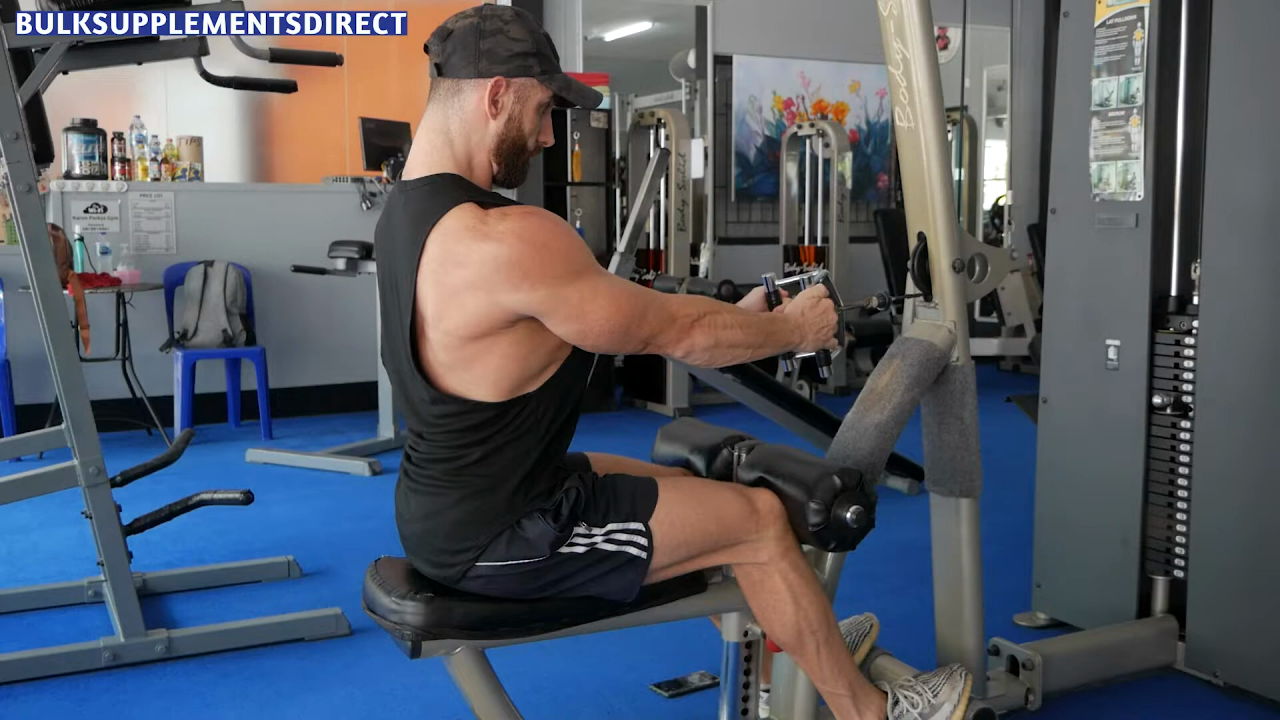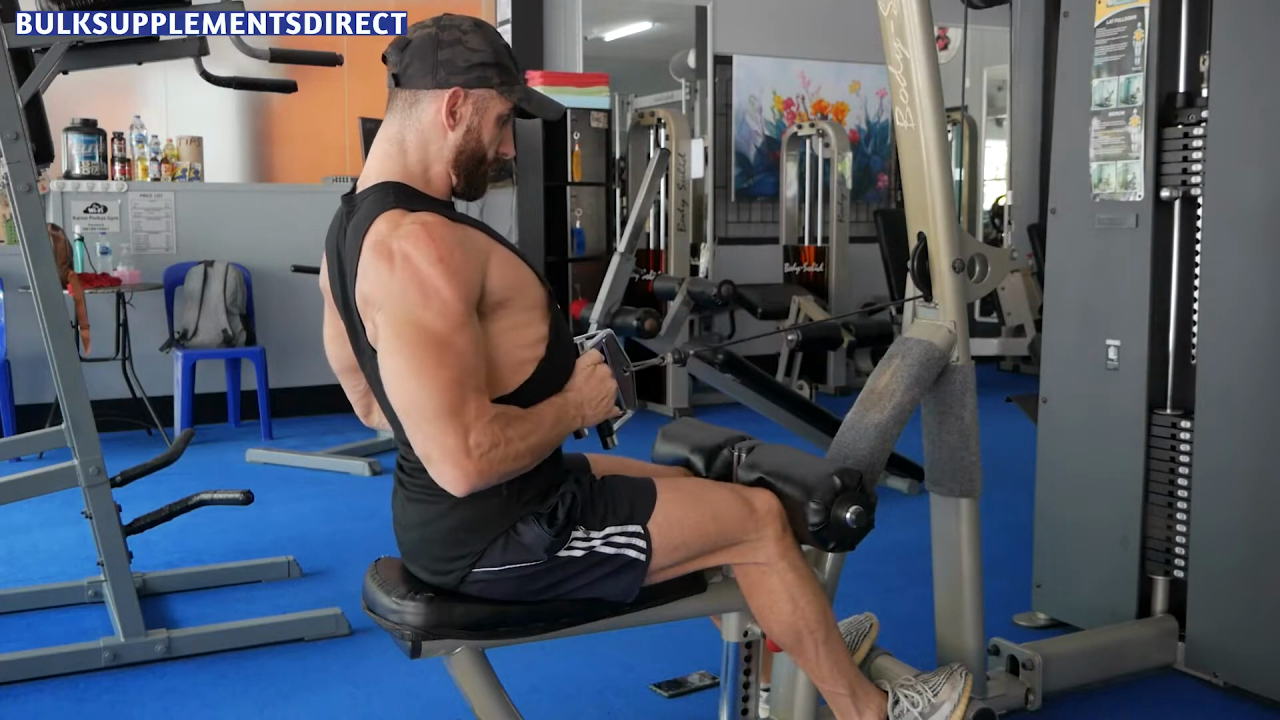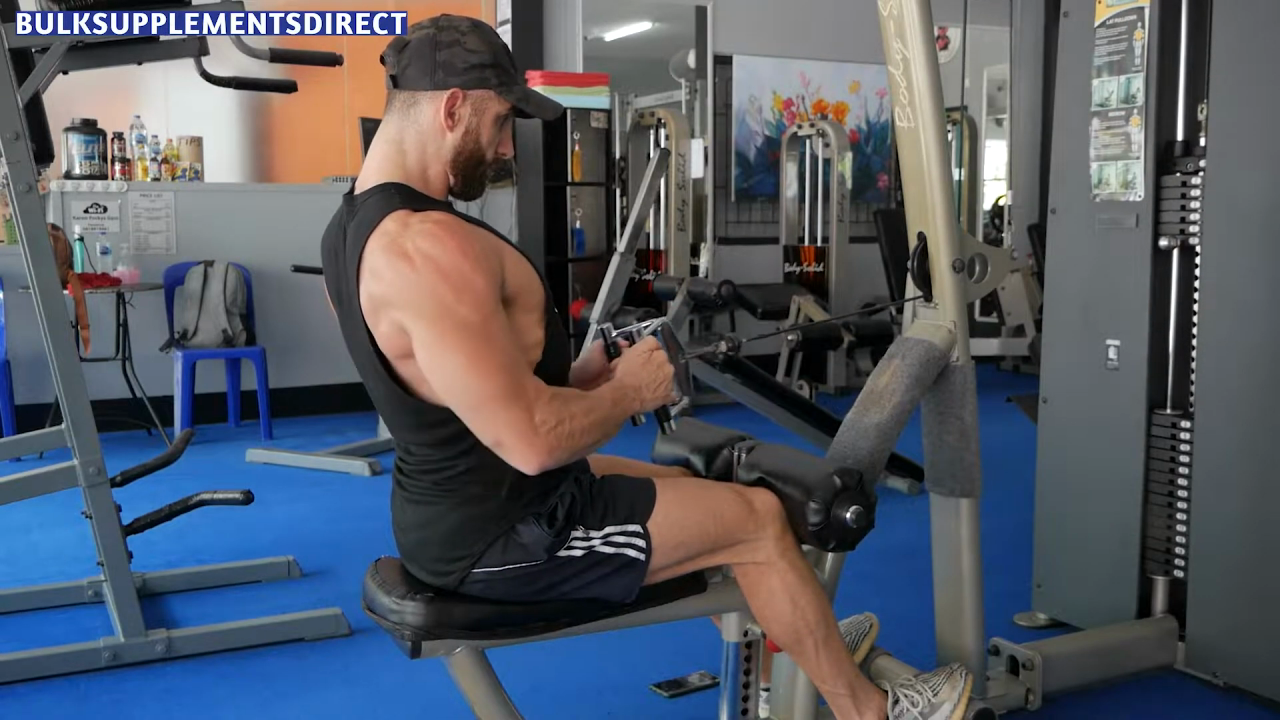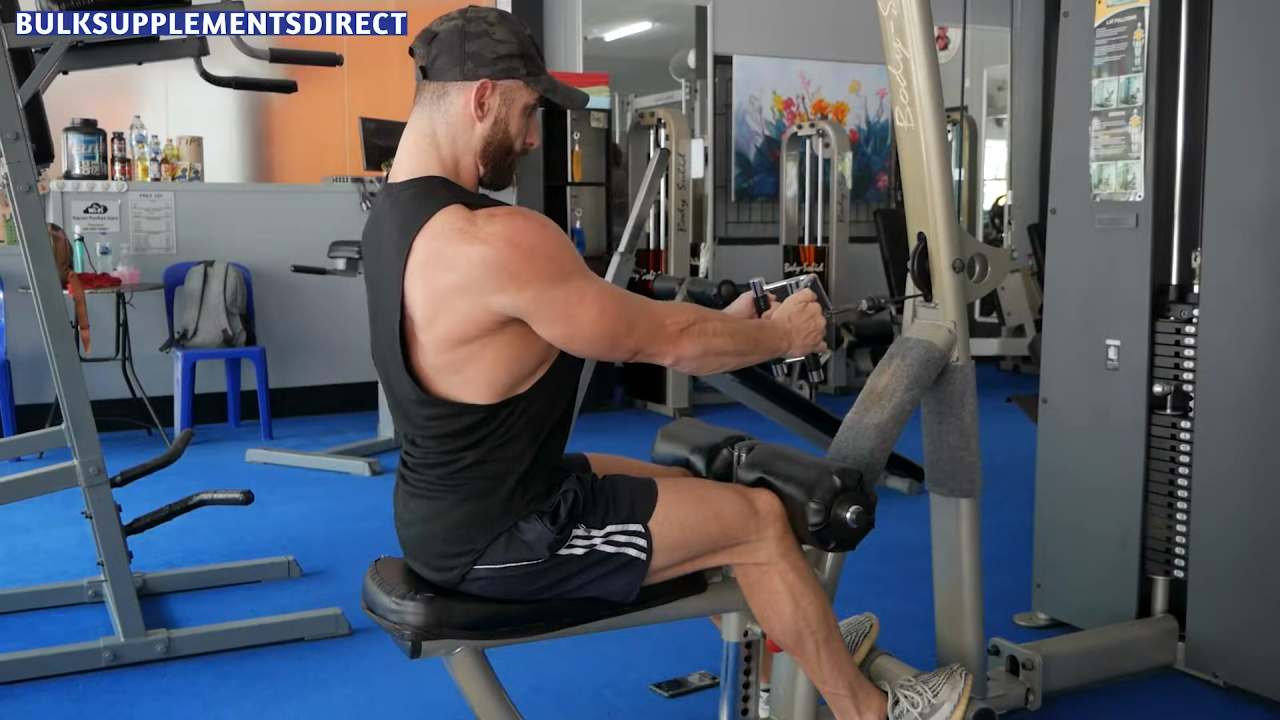
dt=1s
person 1, frame 1
left shoulder: (413, 206)
right shoulder: (503, 241)
right elbow: (676, 332)
left wrist: (742, 315)
right wrist: (793, 329)
left hip: (452, 502)
right hip: (500, 531)
left knee: (698, 490)
right knee: (759, 519)
left ankle: (799, 647)
person 1, frame 2
left shoulder: (356, 226)
right shoulder: (418, 247)
right elbow: (464, 460)
left wrist: (550, 385)
right wrist: (575, 405)
left hip: (443, 515)
right hip: (498, 534)
left knee: (685, 488)
right knee: (758, 518)
left ankle: (802, 647)
person 1, frame 3
left shoulder: (354, 227)
right shoulder: (427, 249)
right elbow: (535, 440)
left wrist: (576, 374)
right wrist: (632, 391)
left hip: (446, 509)
right hip: (499, 534)
left knee: (687, 488)
right knee: (757, 518)
left ankle: (801, 647)
person 1, frame 4
left shoulder: (398, 210)
right shoulder: (491, 242)
right elbow: (664, 341)
left wrist: (731, 322)
right wrist: (781, 335)
left hip: (448, 505)
right hip: (499, 534)
left knee: (687, 487)
right knee: (759, 519)
left ankle: (803, 648)
